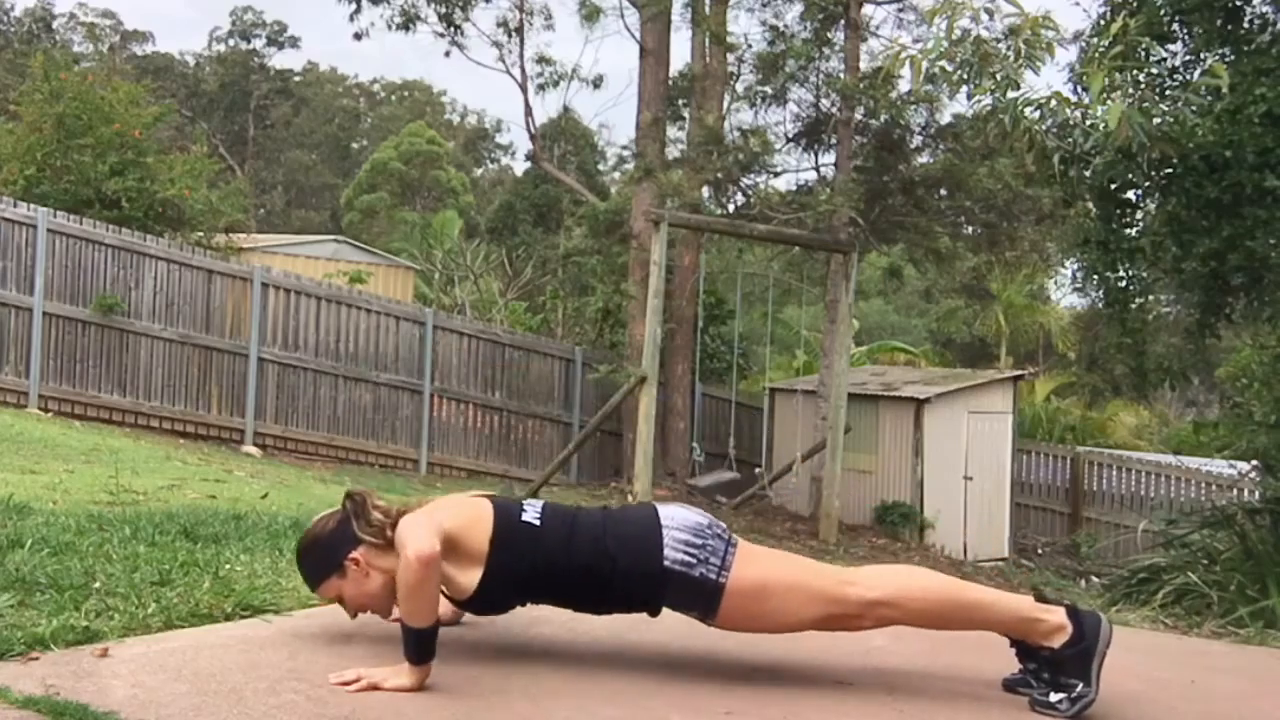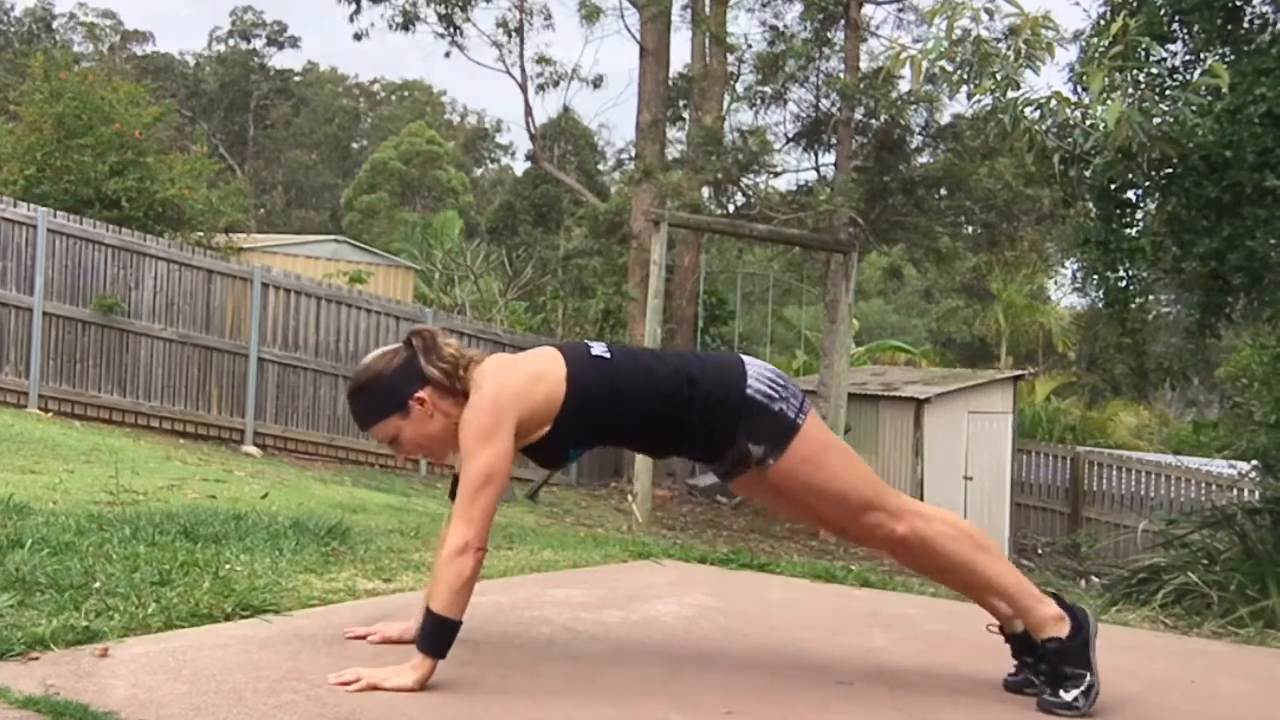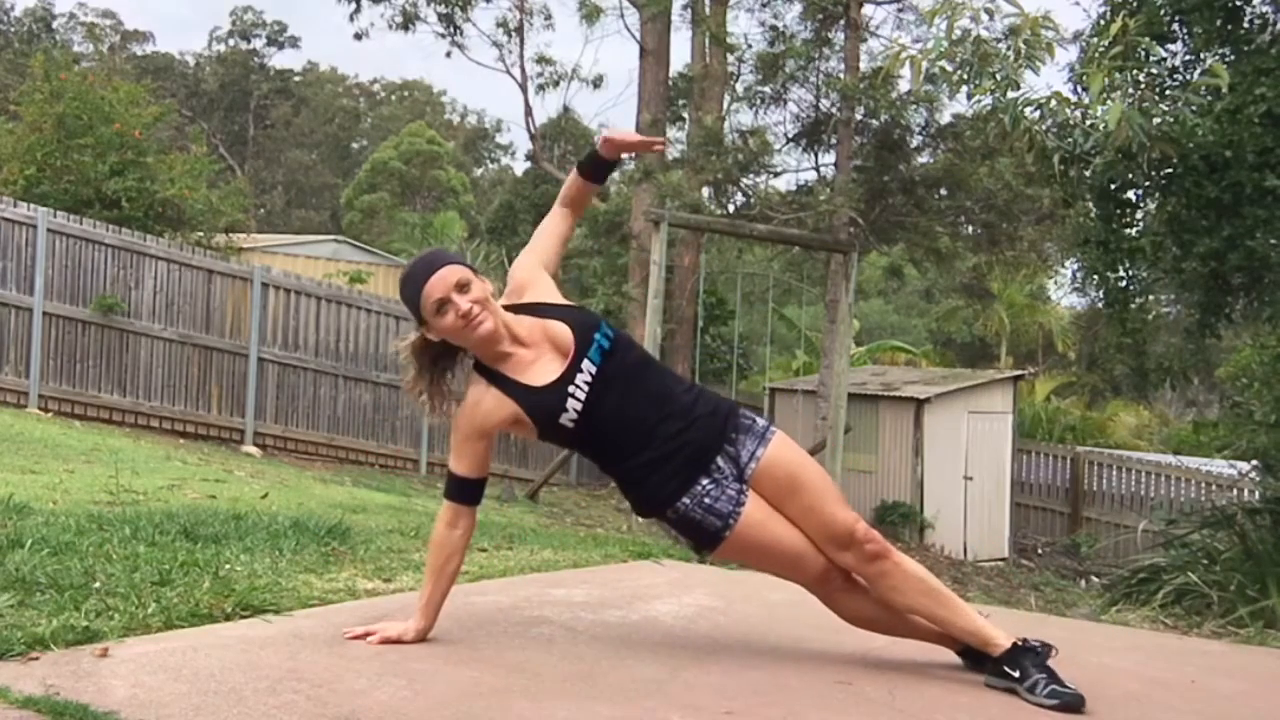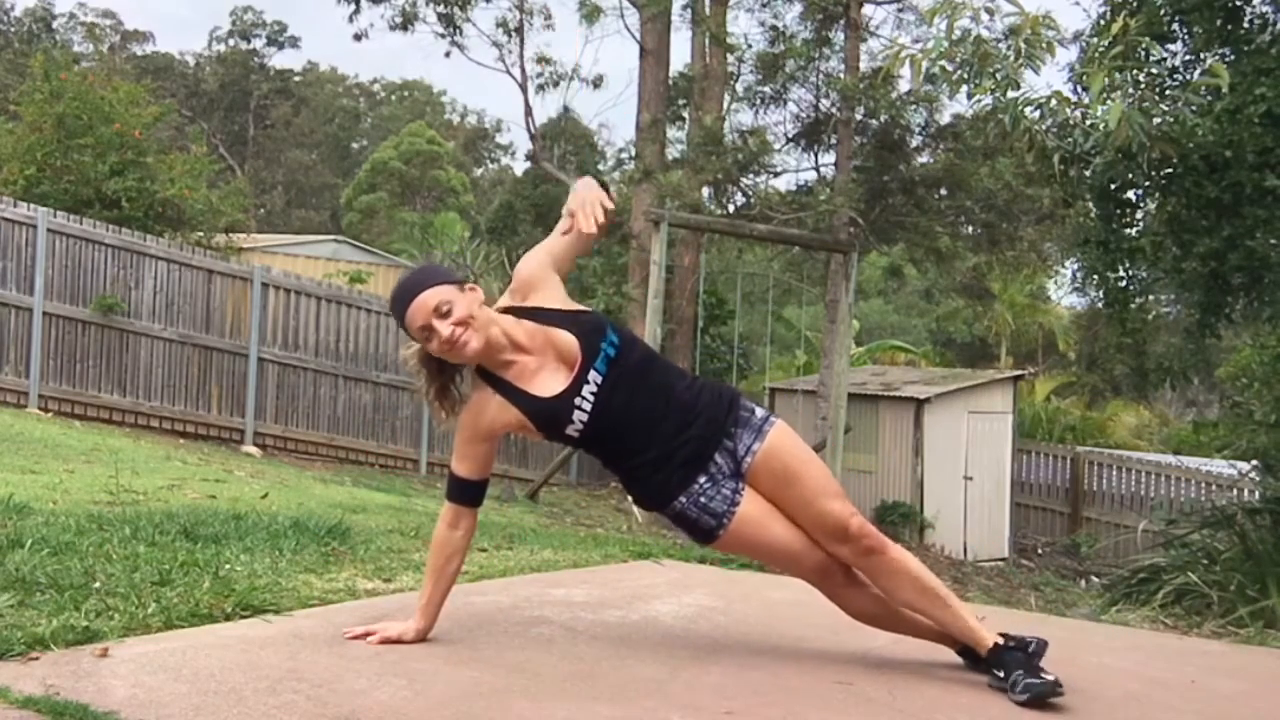
dt=1s
person 1, frame 1
left shoulder: (418, 531)
right shoulder: (441, 524)
left elbow: (419, 564)
right wrist: (450, 608)
left hip: (663, 555)
right hip: (652, 542)
left knee: (856, 597)
right knee: (846, 593)
left ankle: (1058, 628)
right ankle: (1036, 617)
person 1, frame 2
left shoulder: (492, 403)
right shoulder: (479, 398)
left elbow: (466, 542)
right elbow: (466, 525)
right wrist: (422, 623)
left hip: (734, 400)
right hip: (709, 425)
left knee: (887, 516)
right knee: (864, 527)
left ankle: (1053, 623)
right ankle: (1027, 626)
person 1, frame 3
left shoulder: (527, 286)
right shoulder: (484, 408)
left elbow: (567, 204)
right elbow: (457, 515)
left wrist: (604, 154)
right wrist: (419, 621)
left hip: (724, 427)
right hip: (684, 490)
left knee: (859, 545)
right knee: (833, 581)
left ankle: (1003, 650)
right ankle: (987, 654)
person 1, frame 4
left shoulder: (530, 285)
right shoulder: (485, 415)
left elbow: (572, 224)
right elbow: (458, 517)
left wrist: (583, 197)
right wrist: (419, 621)
left hip: (721, 419)
right hip: (680, 484)
left knee: (855, 536)
right knee: (827, 570)
left ankle: (992, 647)
right ankle: (979, 651)
